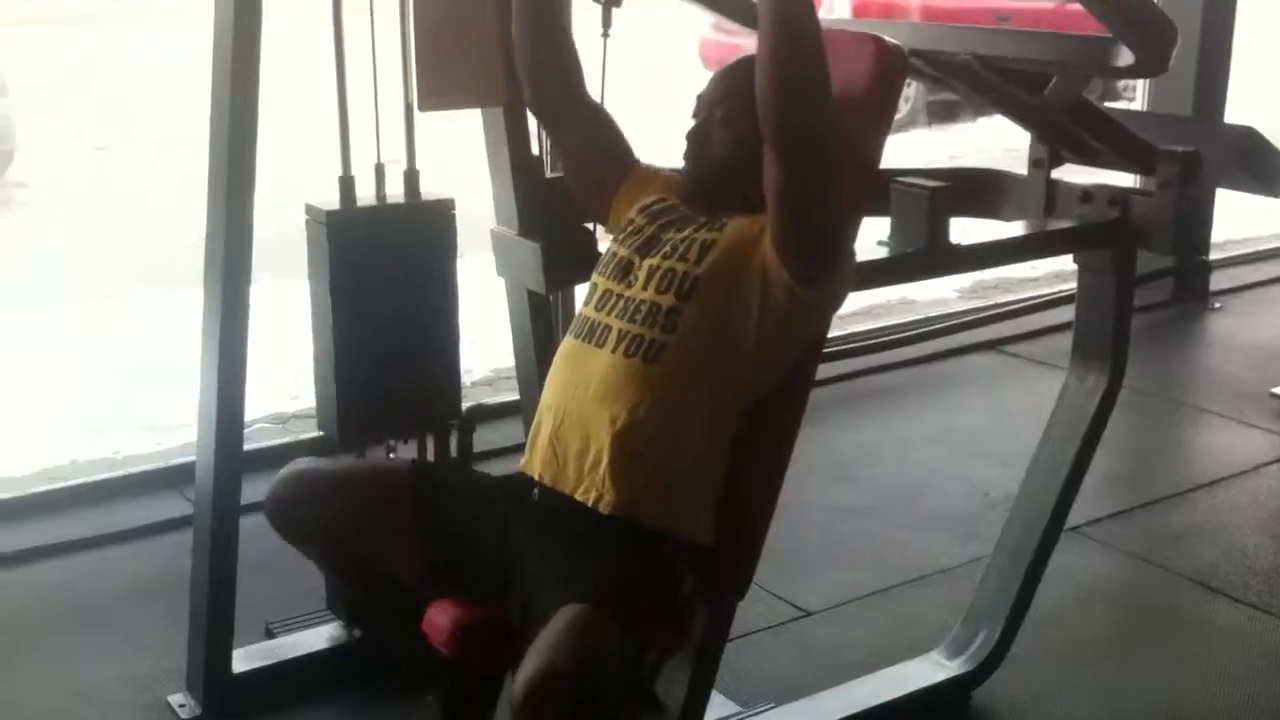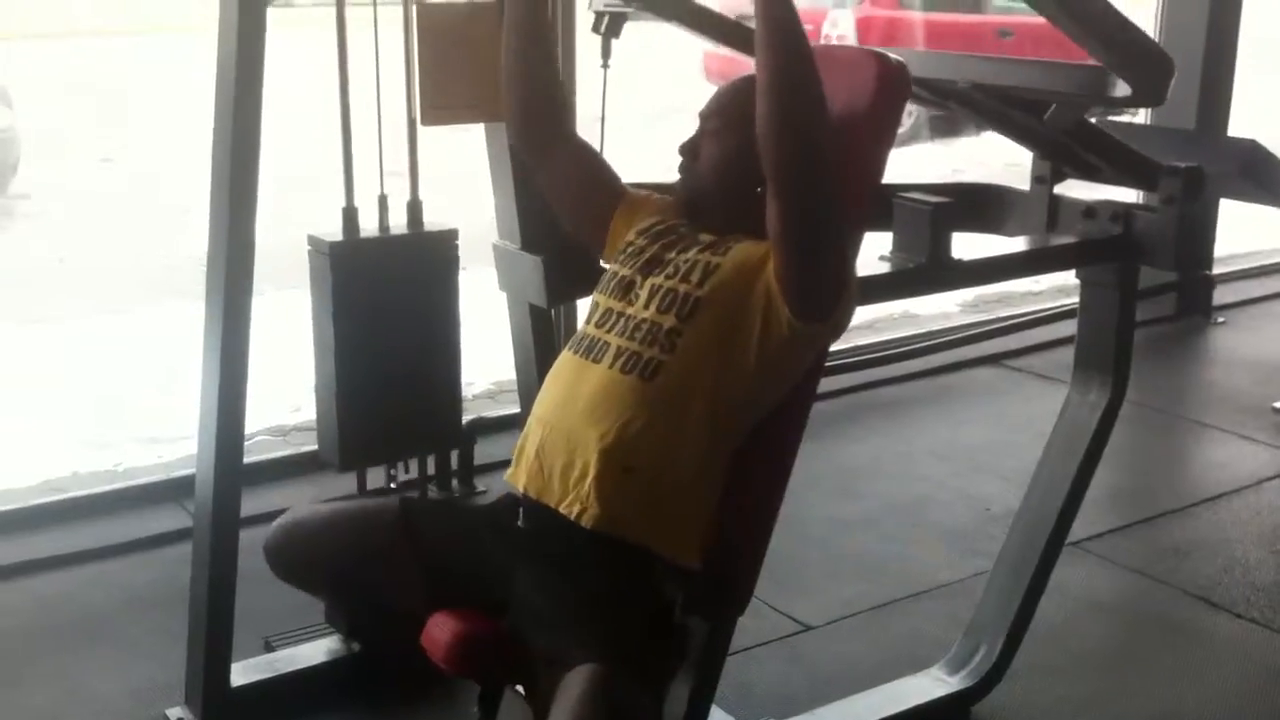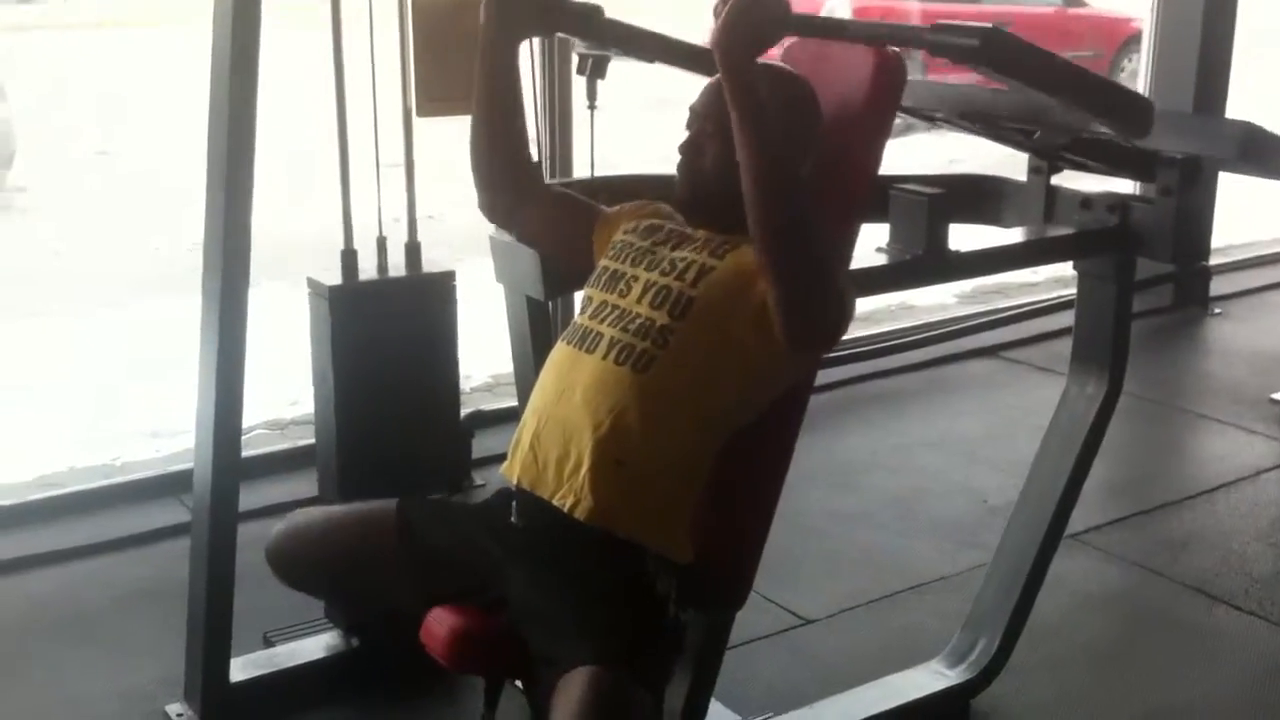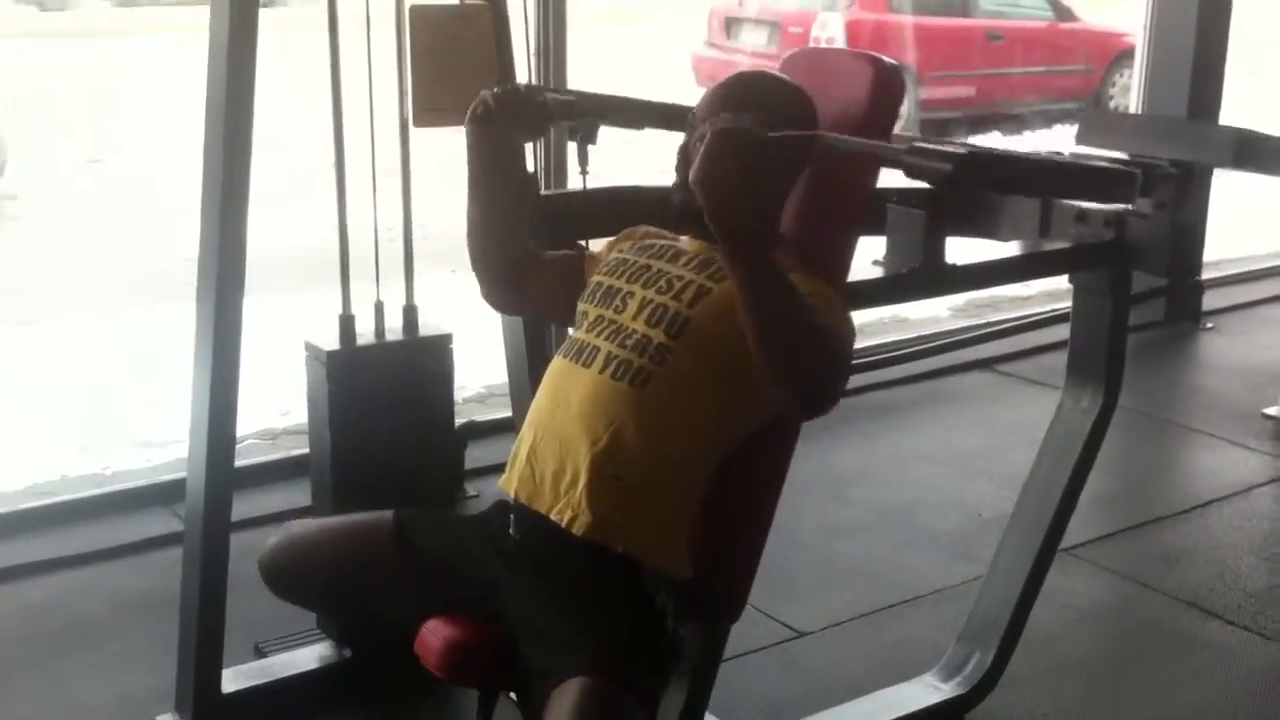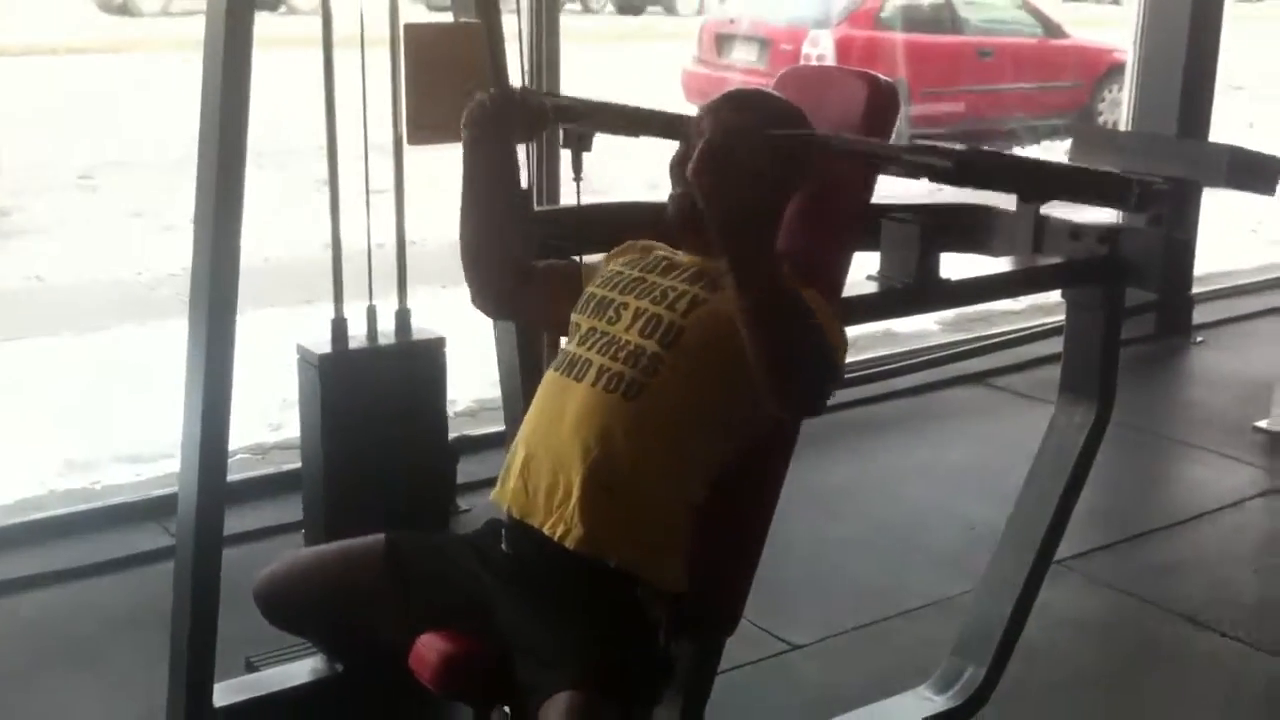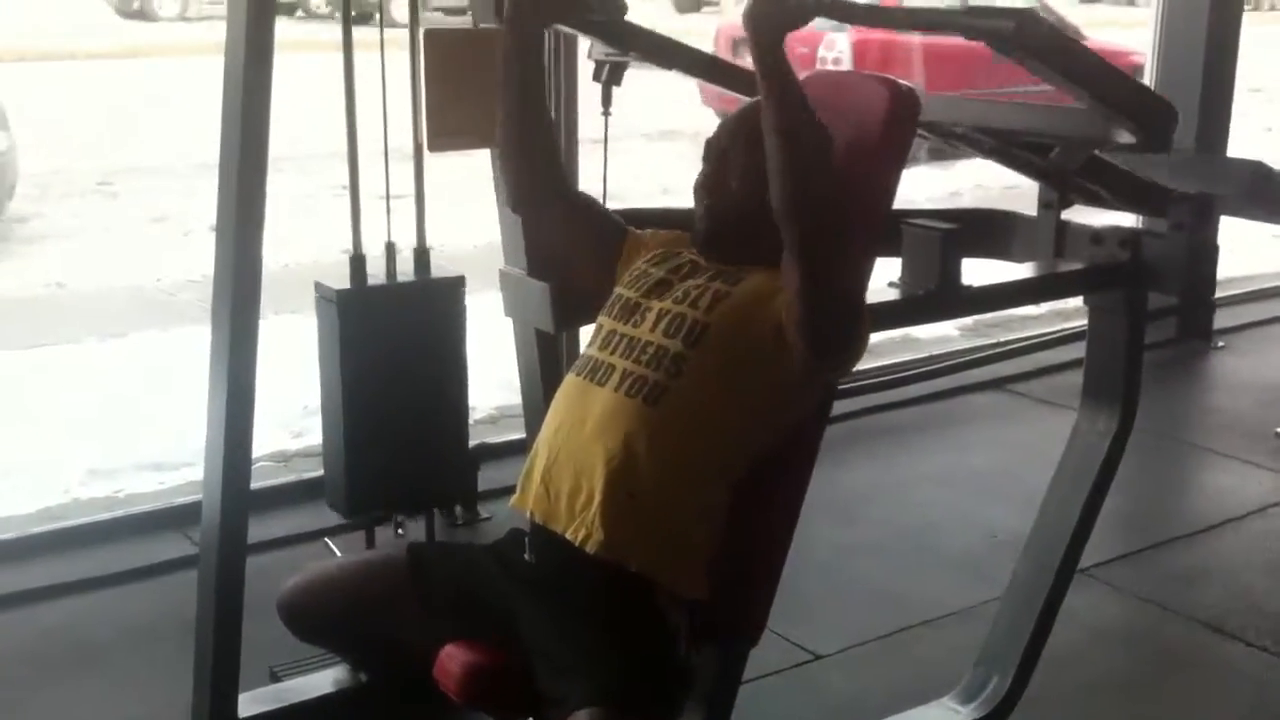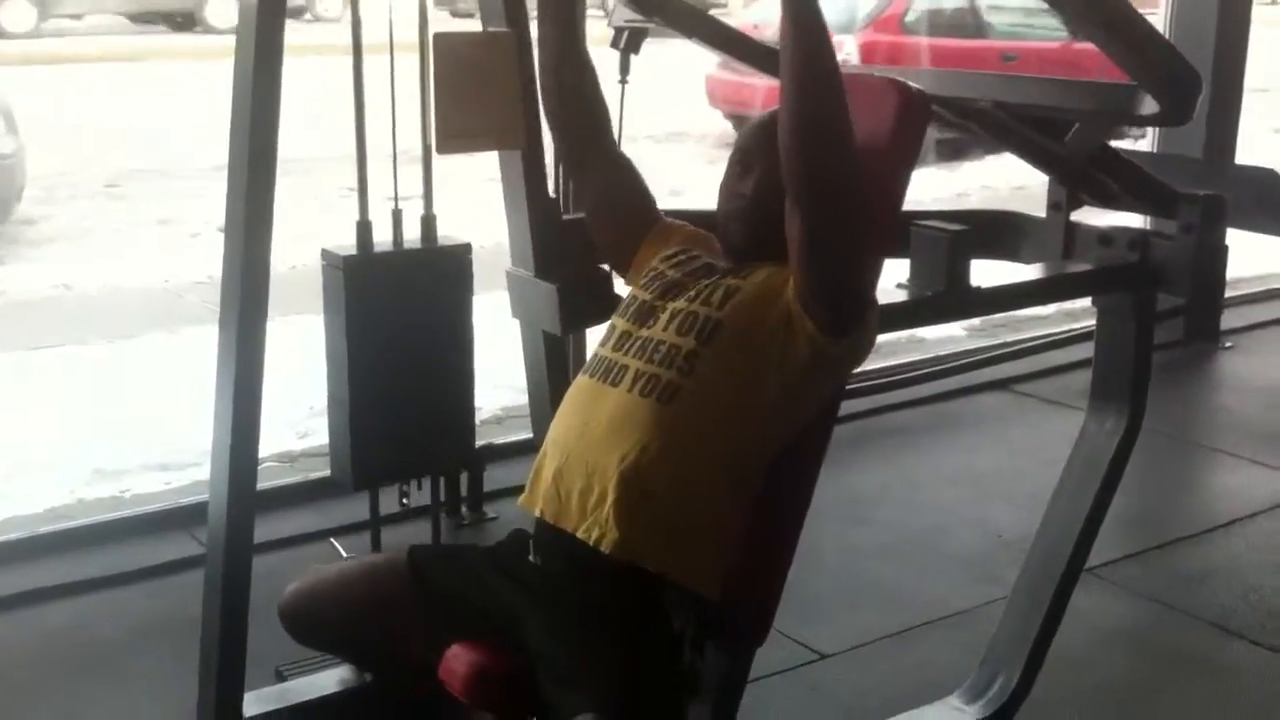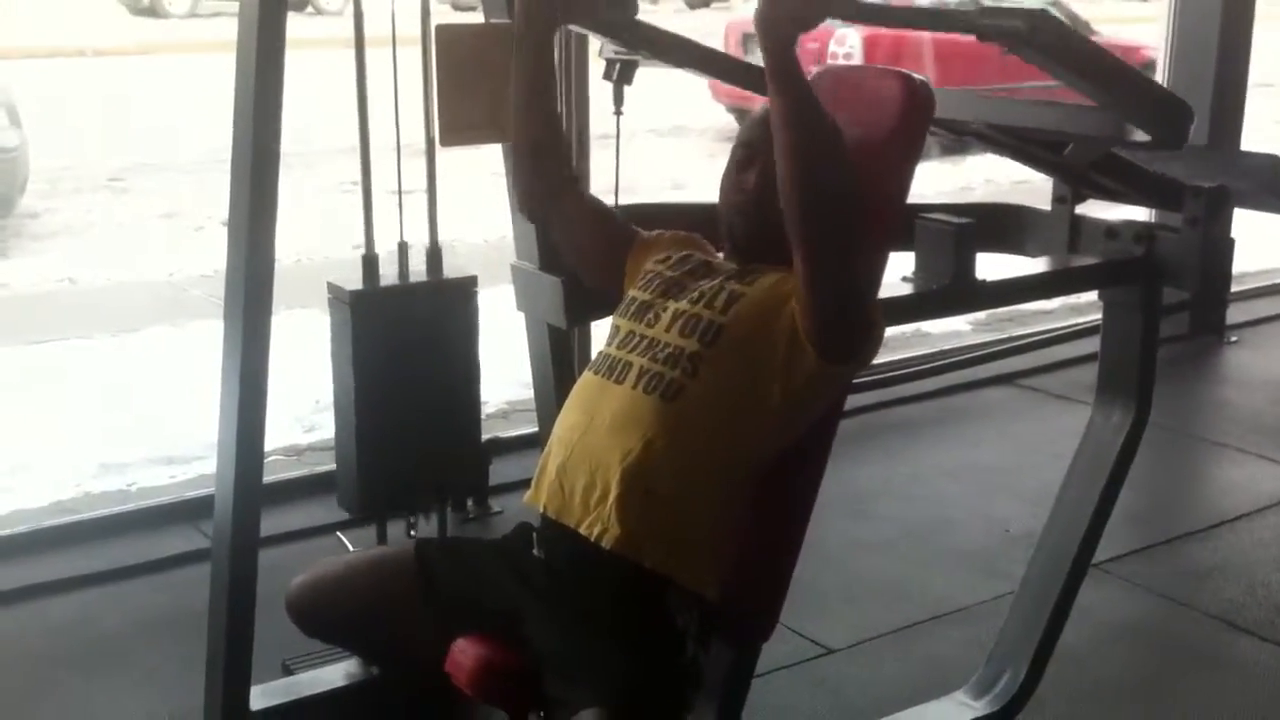
dt=0.5s
person 1, frame 1
left shoulder: (789, 255)
right shoulder: (647, 202)
left elbow: (799, 138)
right elbow: (556, 99)
left hip: (631, 545)
right hip: (526, 501)
right knee: (300, 496)
person 1, frame 2
left shoulder: (787, 284)
right shoulder: (646, 226)
left elbow: (800, 172)
right elbow: (541, 137)
left hip: (623, 566)
right hip: (516, 522)
right knee: (296, 543)
person 1, frame 3
left shoulder: (776, 276)
right shoulder: (637, 228)
left elbow: (803, 303)
right elbow: (511, 197)
left wrist: (742, 76)
left hip: (618, 561)
right hip: (512, 515)
right knee: (295, 546)
person 1, frame 4
left shoulder: (788, 288)
right shoulder: (637, 246)
left elbow: (810, 391)
right elbow: (508, 281)
left wrist: (727, 211)
right wrist: (491, 148)
left hip: (617, 575)
right hip: (510, 528)
right knee: (291, 559)
person 1, frame 5
left shoulder: (774, 302)
right shoulder: (633, 258)
left elbow: (801, 391)
right elbow: (500, 290)
left wrist: (723, 209)
right wrist: (489, 149)
left hip: (611, 591)
right hip: (505, 545)
right knee: (286, 591)
person 1, frame 6
left shoulder: (791, 308)
right shoulder: (653, 258)
left elbow: (818, 239)
right elbow: (539, 197)
left hip: (632, 600)
right hip: (527, 553)
right knee: (307, 604)
person 1, frame 7
left shoulder: (814, 313)
right shoulder: (671, 255)
left elbow: (821, 187)
right elbow: (585, 148)
left hip: (638, 599)
right hip: (535, 555)
right knee: (309, 606)
person 1, frame 8
left shoulder: (813, 314)
right shoulder: (667, 260)
left elbow: (825, 231)
right elbow: (547, 194)
left hip: (642, 597)
right hip: (537, 549)
right knee: (315, 599)
